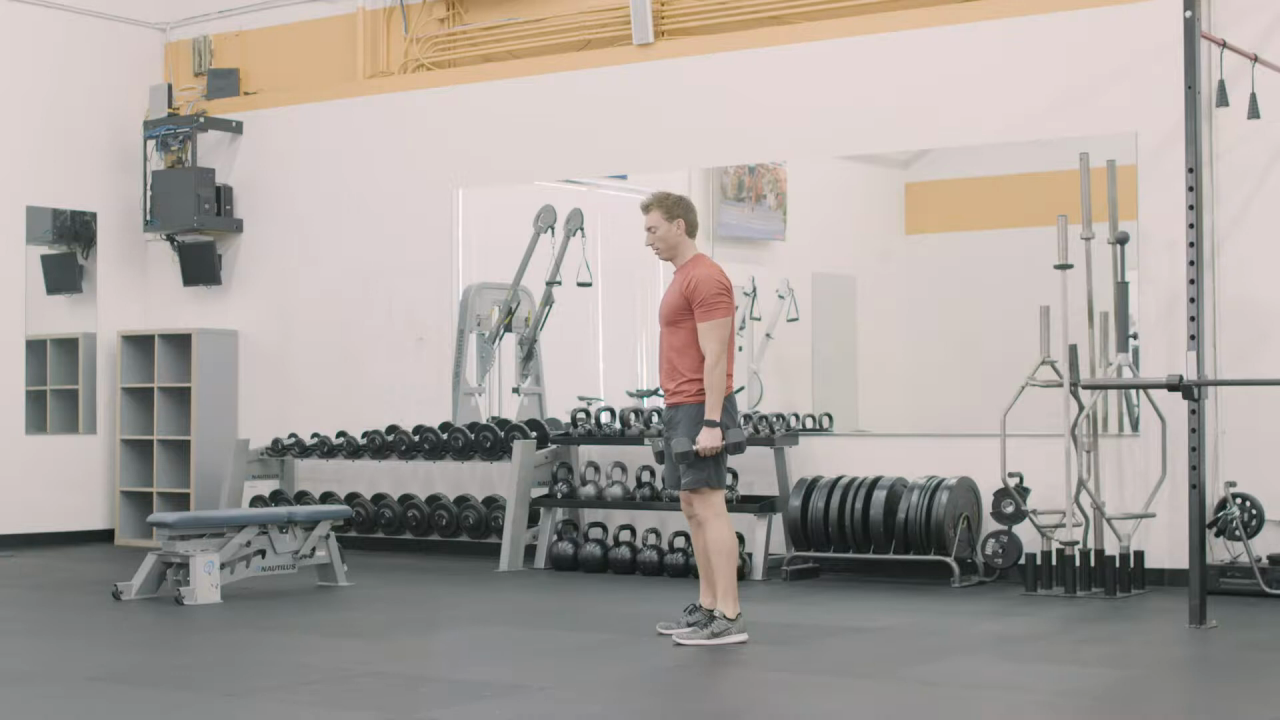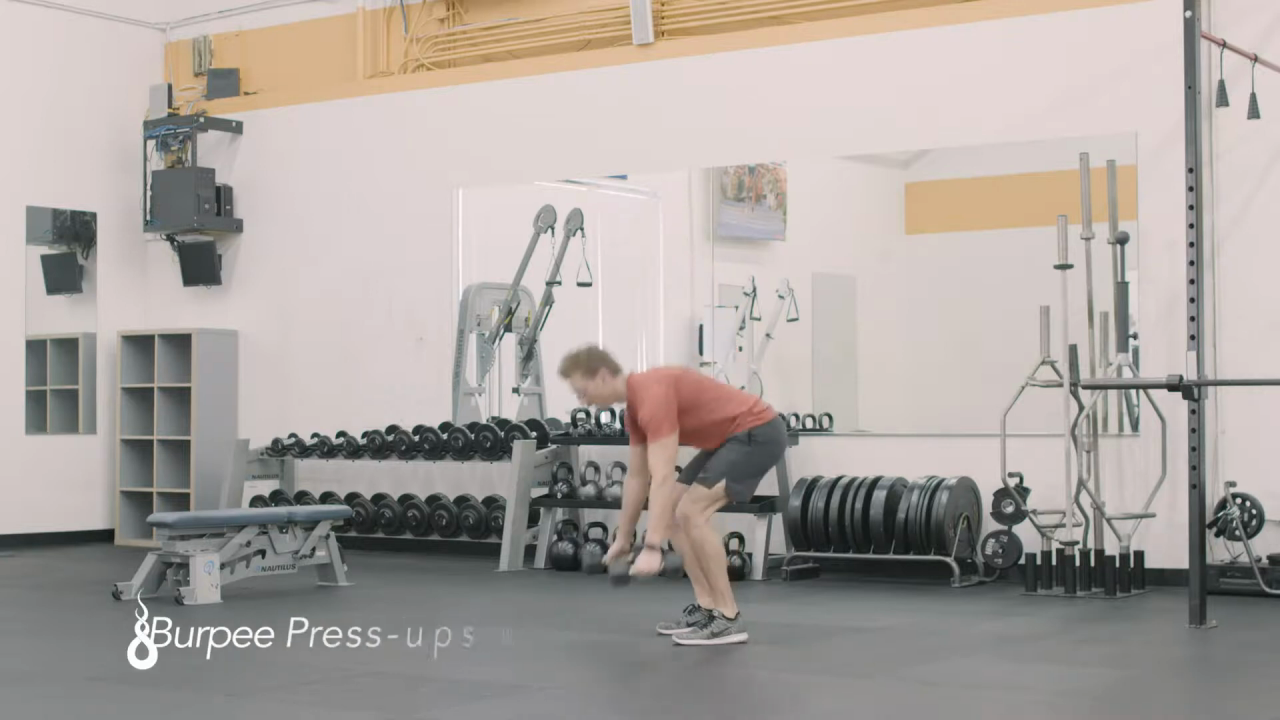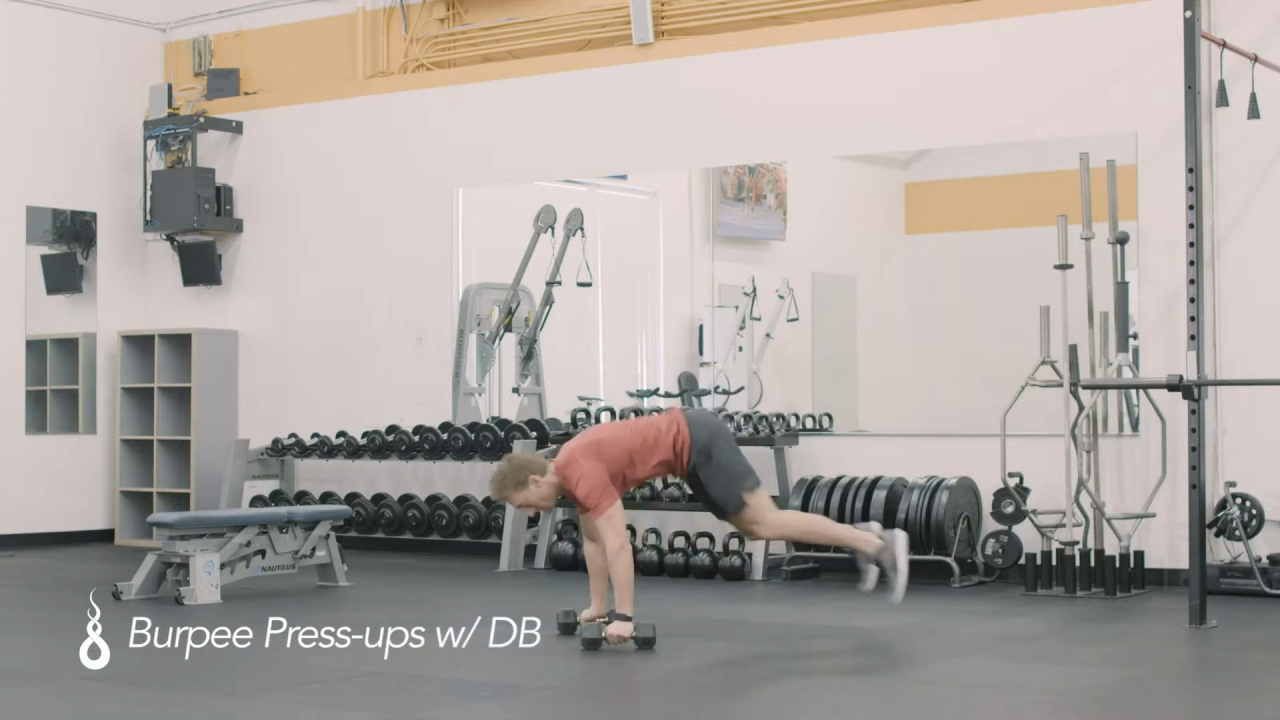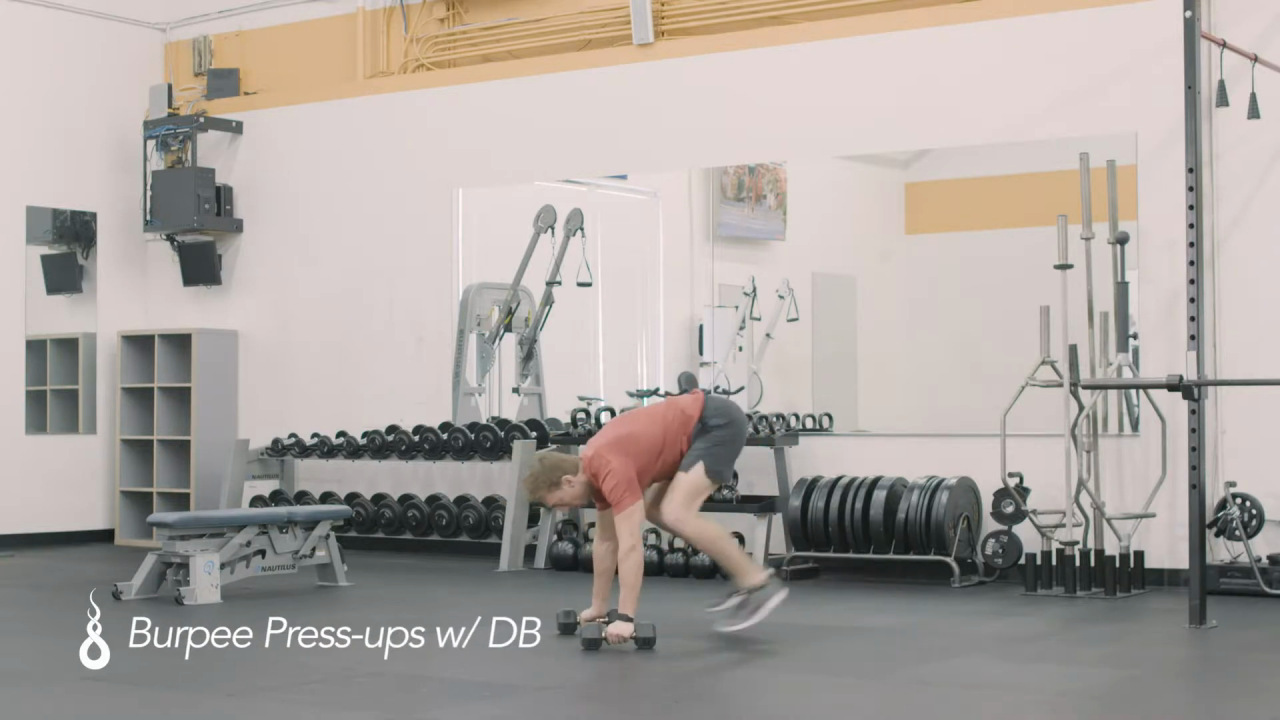
dt=0.7s
person 1, frame 1
left shoulder: (705, 278)
right shoulder: (683, 278)
left elbow: (715, 358)
left wrist: (711, 423)
left hip: (701, 411)
right hip: (682, 410)
left knee: (708, 508)
right knee: (693, 509)
left ankle: (729, 617)
right ankle: (707, 608)
person 1, frame 2
left shoulder: (652, 397)
right shoulder: (637, 405)
left elbow: (662, 478)
right elbow: (637, 477)
left wrist: (651, 549)
right wrist: (622, 538)
left hip: (757, 433)
right hip: (730, 438)
left knee: (690, 512)
right knee: (674, 512)
left ankle: (727, 618)
right ankle: (705, 608)
person 1, frame 3
left shoulder: (582, 475)
right shoulder: (571, 472)
left elbow: (619, 545)
right elbow: (593, 541)
left wrist: (623, 618)
right wrist: (597, 604)
left hip: (696, 438)
right hip: (686, 445)
left knee: (764, 519)
right knee: (752, 524)
left ankle: (878, 545)
right ankle: (863, 536)
person 1, frame 4
left shoulder: (612, 469)
right shoulder: (590, 470)
left elbow: (631, 544)
right elbow: (605, 539)
left wrist: (625, 617)
right wrist: (597, 605)
left hip: (718, 420)
right hip: (696, 425)
left knee: (675, 513)
right knee: (655, 511)
left ankle: (756, 583)
right ankle: (746, 579)
